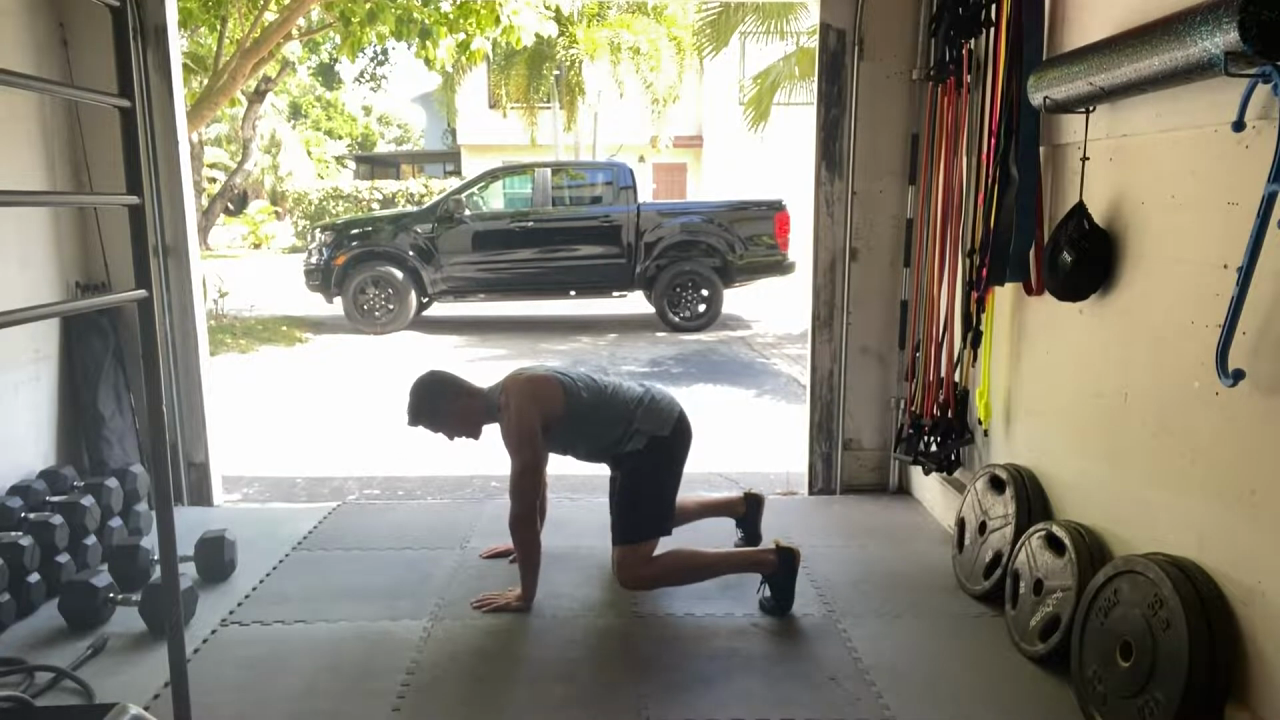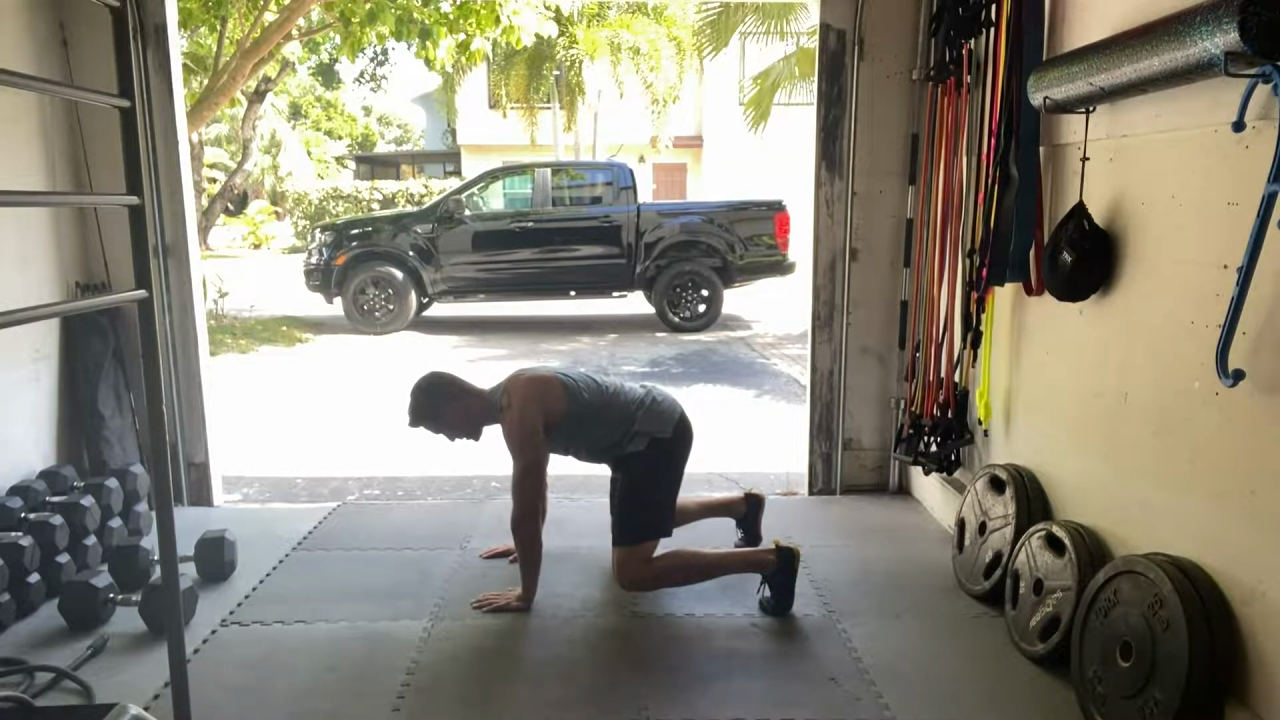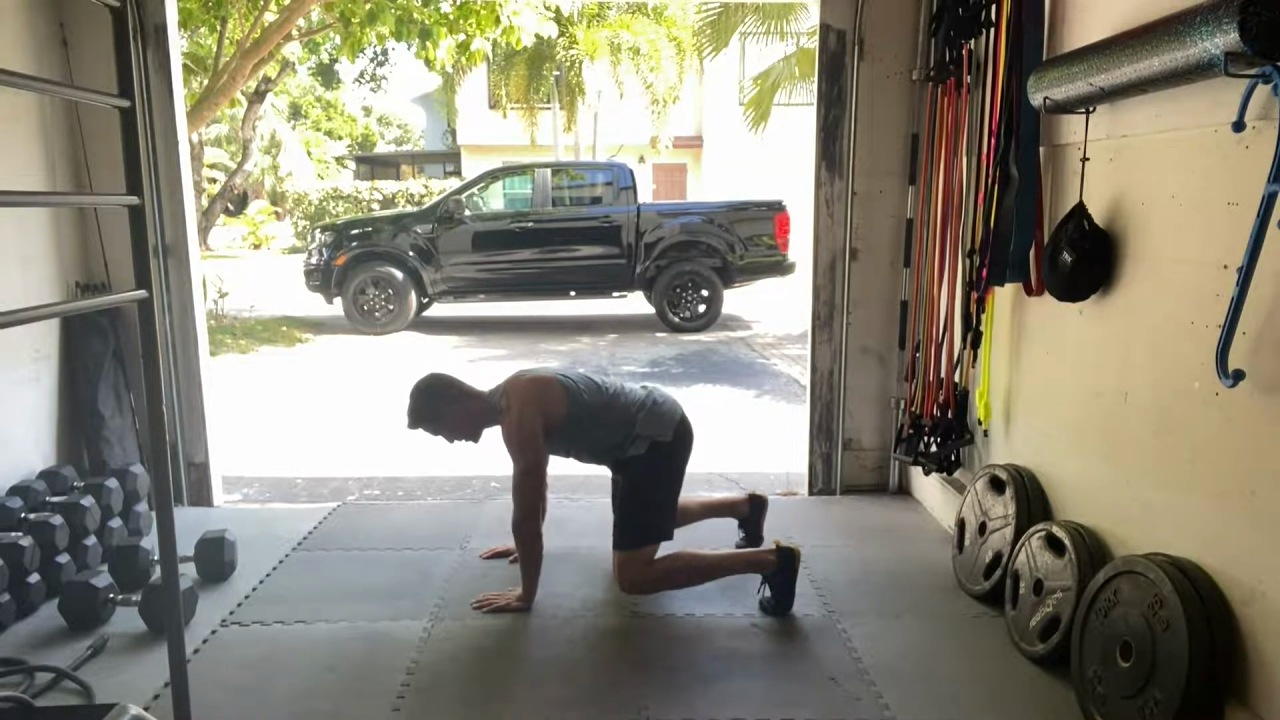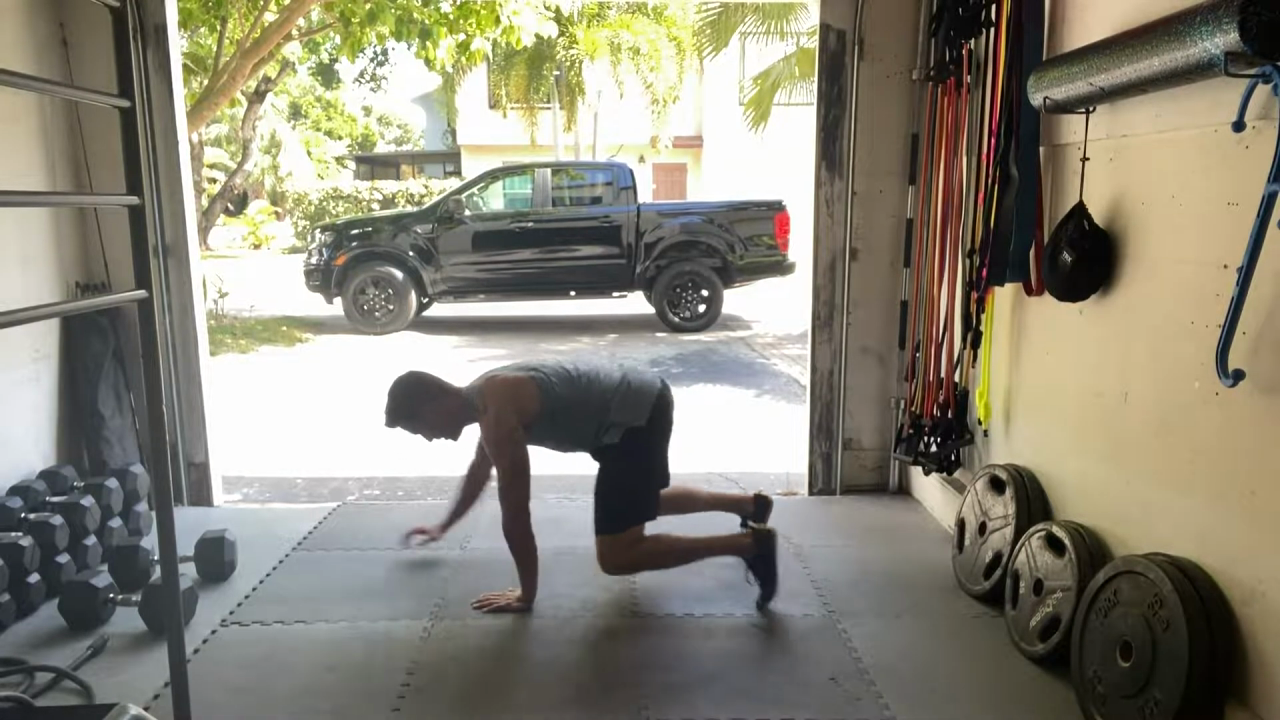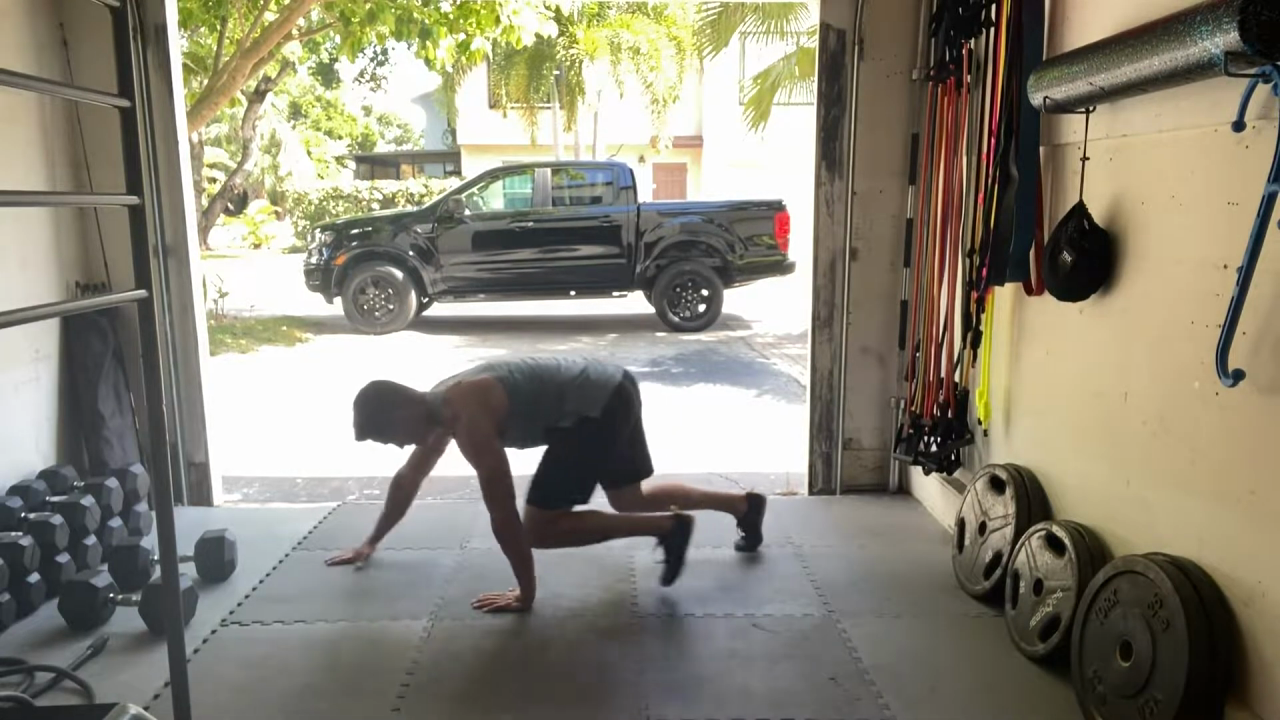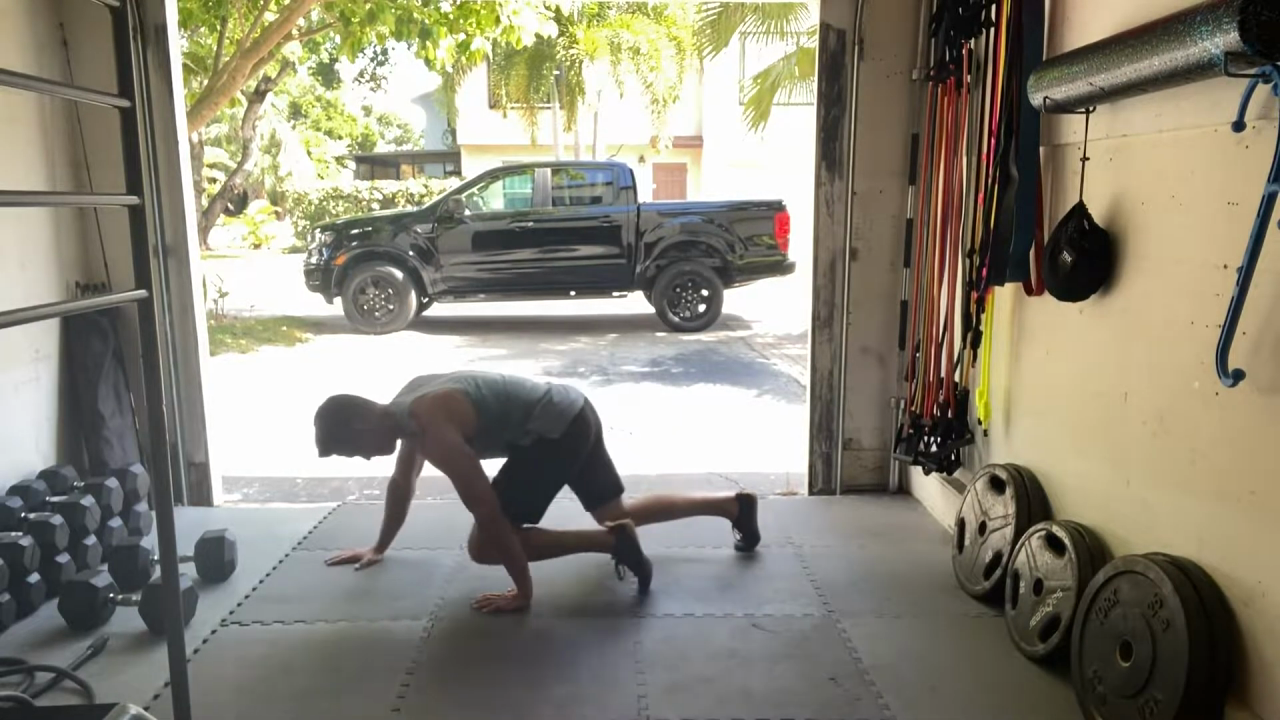
dt=0.2s
person 1, frame 1
left shoulder: (516, 412)
right shoulder: (512, 395)
left elbow: (523, 510)
right elbow: (536, 483)
left wrist: (526, 594)
right wrist: (528, 543)
left hip: (656, 434)
right hip: (649, 426)
left knee: (632, 572)
right knee: (638, 519)
left ankle: (772, 560)
right ankle: (742, 505)
person 1, frame 2
left shoulder: (518, 412)
right shoulder: (513, 397)
left elbow: (525, 510)
right elbow: (537, 484)
left wrist: (526, 594)
right wrist: (528, 543)
left hip: (658, 435)
right hip: (651, 427)
left knee: (632, 573)
right knee: (639, 519)
left ankle: (771, 559)
right ankle: (742, 505)
person 1, frame 3
left shoulder: (518, 415)
right shoulder: (511, 399)
left elbow: (526, 513)
right elbow: (535, 489)
left wrist: (525, 594)
right wrist: (525, 545)
left hip: (657, 436)
right hip: (654, 423)
left knee: (633, 577)
right knee: (646, 517)
left ankle: (771, 559)
right ankle: (746, 506)
person 1, frame 4
left shoulder: (497, 415)
right shoulder: (482, 397)
left elbow: (516, 514)
right elbow: (479, 469)
left wrist: (527, 595)
right wrist: (444, 525)
left hip: (637, 415)
right hip: (643, 400)
left knee: (615, 557)
right knee: (644, 502)
left ankle: (749, 542)
right ankle: (751, 505)
person 1, frame 5
left shoulder: (466, 418)
right shoulder: (437, 406)
left elbow: (504, 513)
right elbow: (409, 476)
left wrist: (526, 593)
right wrist: (372, 542)
left hip: (598, 404)
right hip: (607, 390)
left knee: (539, 526)
right knee: (629, 499)
left ankle: (664, 524)
right ankle: (744, 505)
person 1, frame 6
left shoulder: (431, 430)
right shoulder: (407, 406)
left elbow: (489, 513)
right elbow: (402, 482)
left wrist: (523, 591)
right wrist: (379, 547)
left hip: (555, 430)
right hip: (570, 416)
left knee: (484, 545)
right knee: (618, 512)
left ankle: (609, 540)
right ankle: (735, 505)
